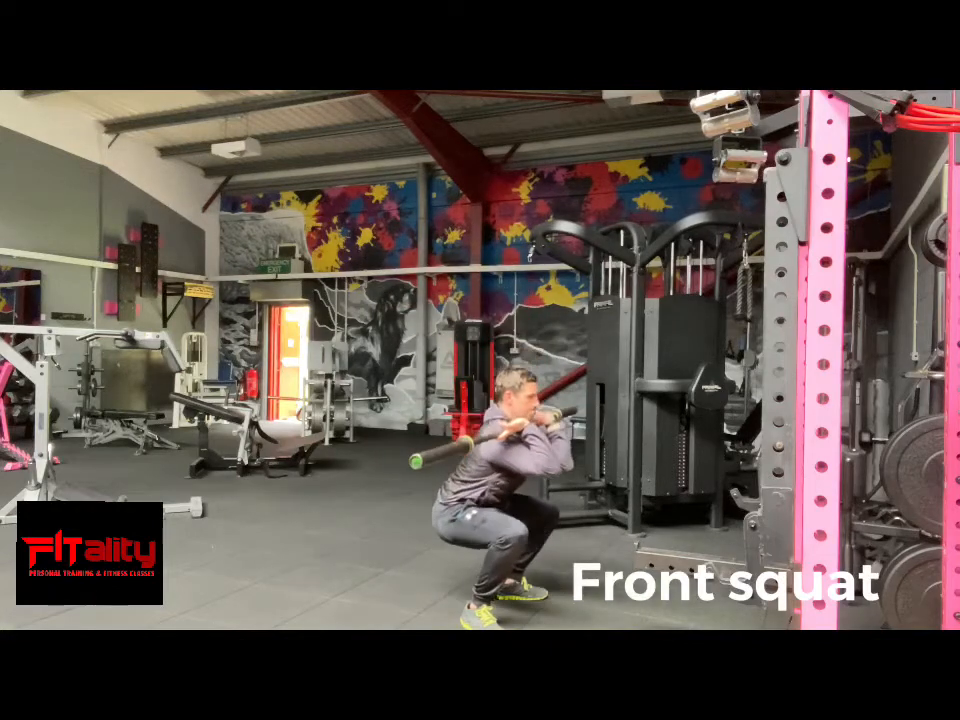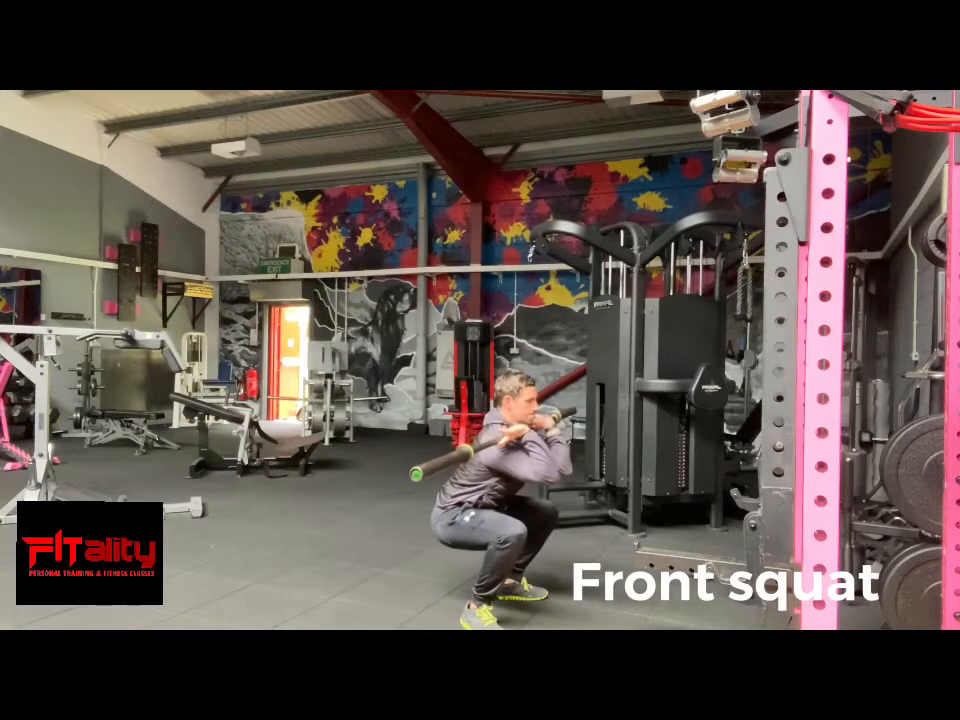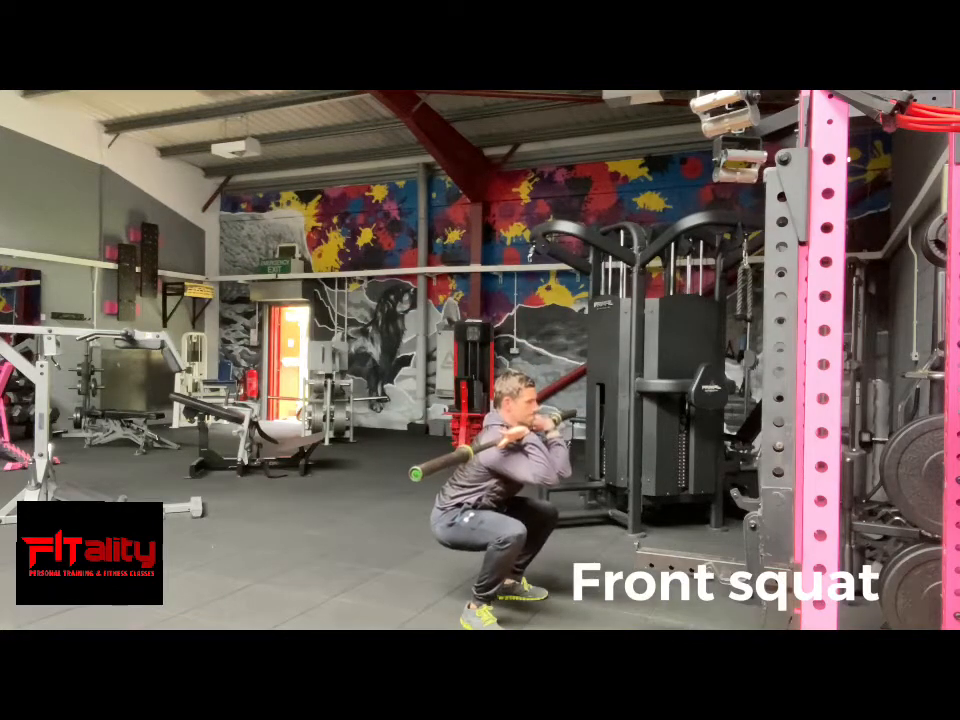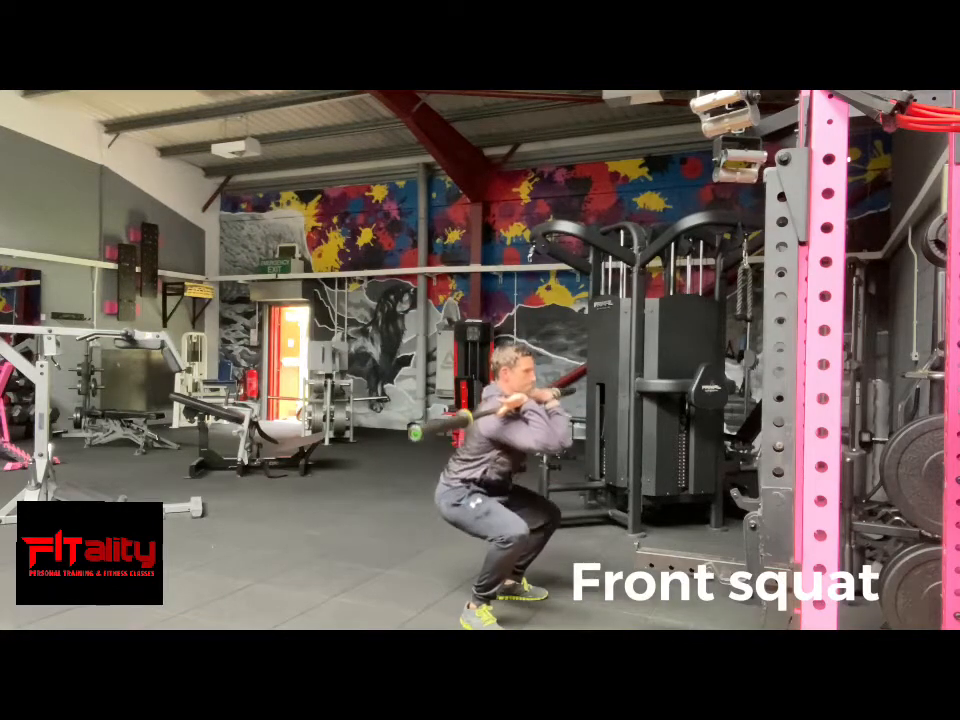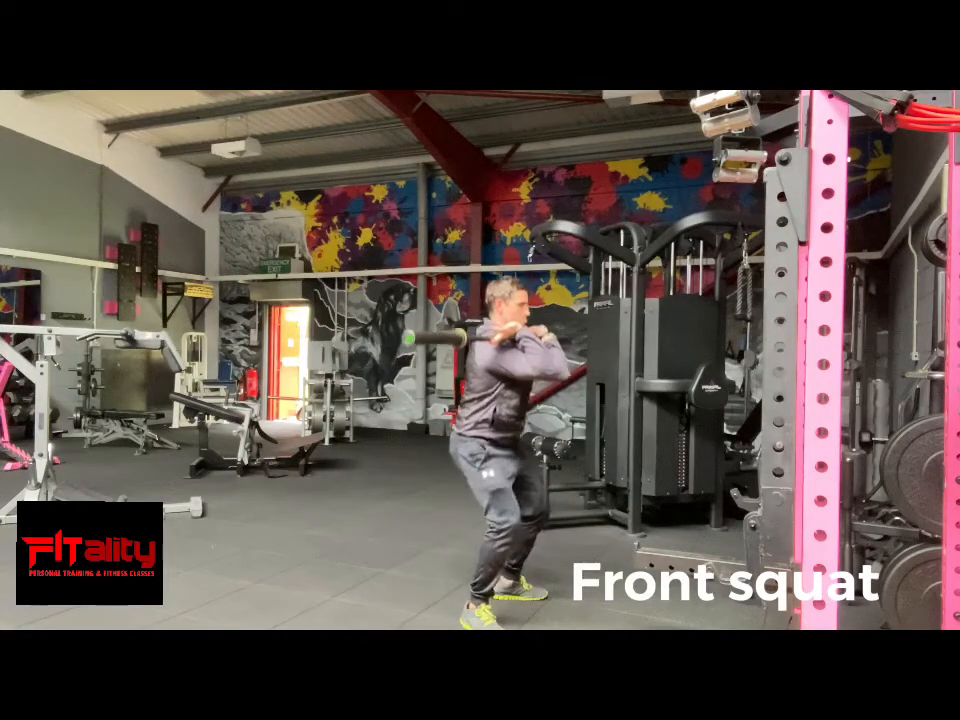
dt=0.4s
person 1, frame 1
left shoulder: (519, 428)
right shoulder: (498, 437)
left elbow: (563, 463)
right elbow: (546, 467)
left wrist: (553, 425)
right wrist: (531, 428)
left hip: (487, 503)
right hip: (455, 513)
left knee: (547, 514)
right knee: (513, 533)
left ankle: (510, 580)
right ankle: (476, 608)
person 1, frame 2
left shoulder: (518, 432)
right shoulder: (497, 441)
left elbow: (562, 468)
right elbow: (546, 474)
left wrist: (551, 429)
right wrist: (530, 434)
left hip: (485, 507)
right hip: (453, 516)
left knee: (546, 514)
right knee: (512, 533)
left ankle: (511, 580)
right ankle: (477, 607)
person 1, frame 3
left shoulder: (518, 434)
right shoulder: (497, 442)
left elbow: (562, 471)
right elbow: (545, 476)
left wrist: (551, 432)
right wrist: (530, 436)
left hip: (483, 508)
right hip: (452, 517)
left knee: (546, 514)
right knee: (512, 533)
left ankle: (511, 580)
right ankle: (477, 607)
person 1, frame 4
left shoulder: (519, 407)
right shoulder: (497, 415)
left elbow: (563, 441)
right elbow: (545, 442)
left wrist: (551, 403)
right wrist: (531, 405)
left hip: (493, 488)
right hip: (460, 494)
left knee: (547, 516)
right knee: (514, 532)
left ankle: (510, 580)
right ankle: (476, 607)
person 1, frame 5
left shoulder: (515, 342)
right shoulder: (491, 347)
left elbow: (560, 371)
right elbow: (541, 368)
left wrist: (546, 337)
right wrist: (525, 334)
left hip: (506, 443)
right hip: (477, 446)
left knee: (536, 509)
right knee: (507, 521)
left ankle: (509, 579)
right ankle: (476, 606)
